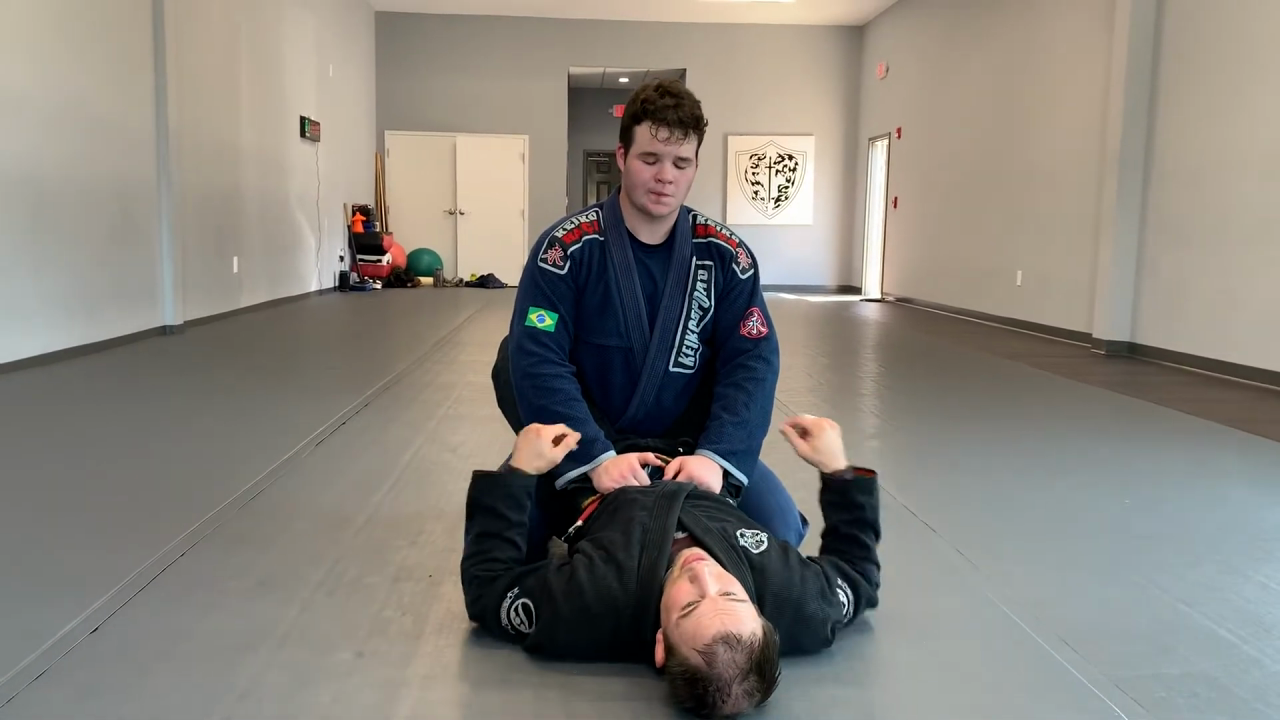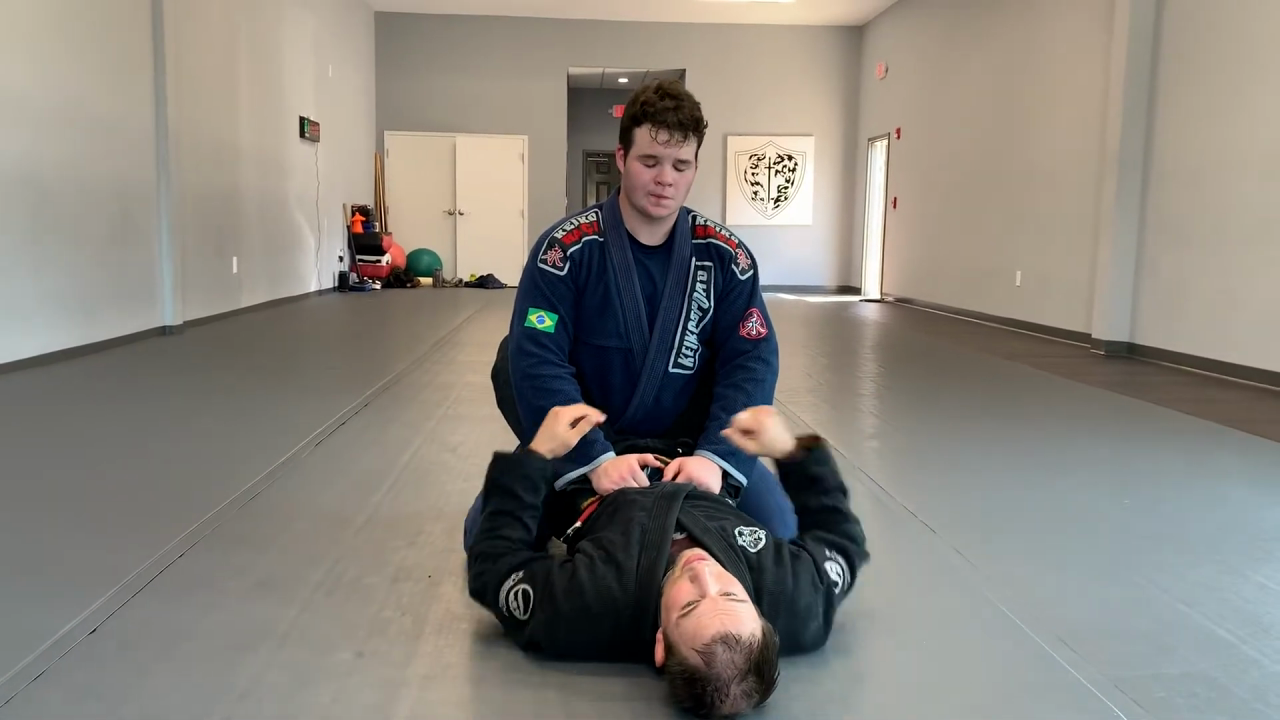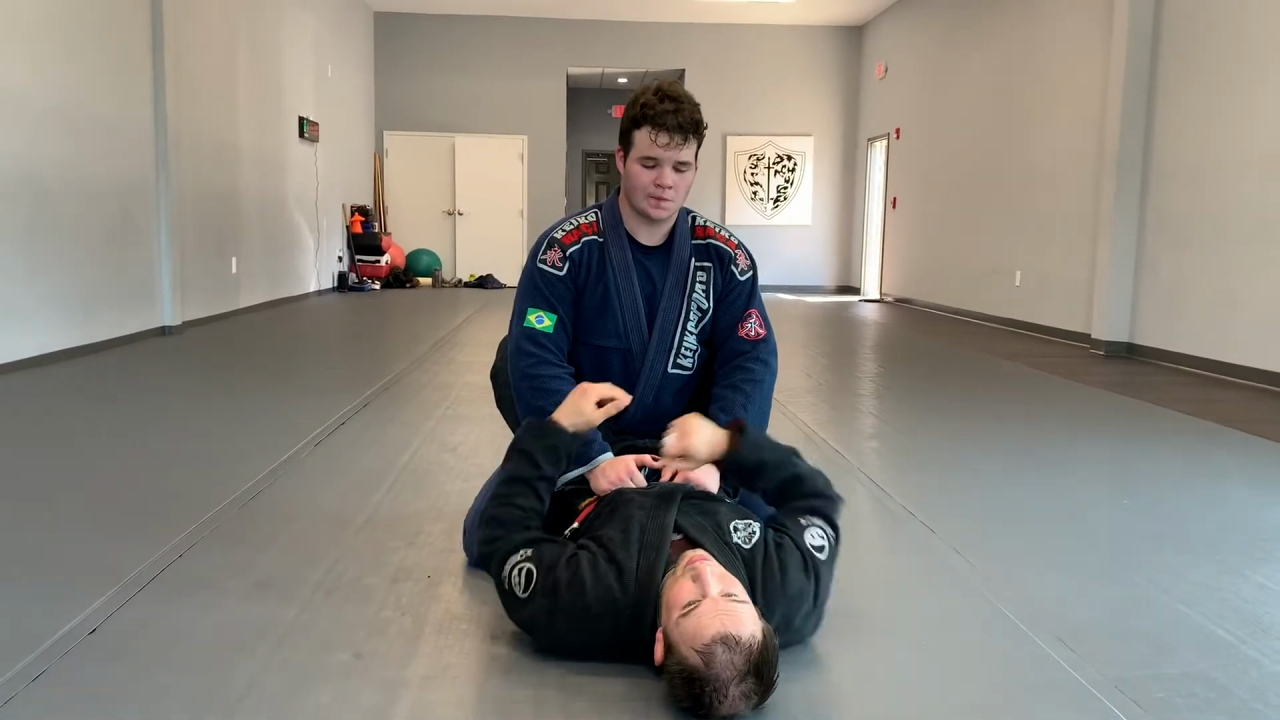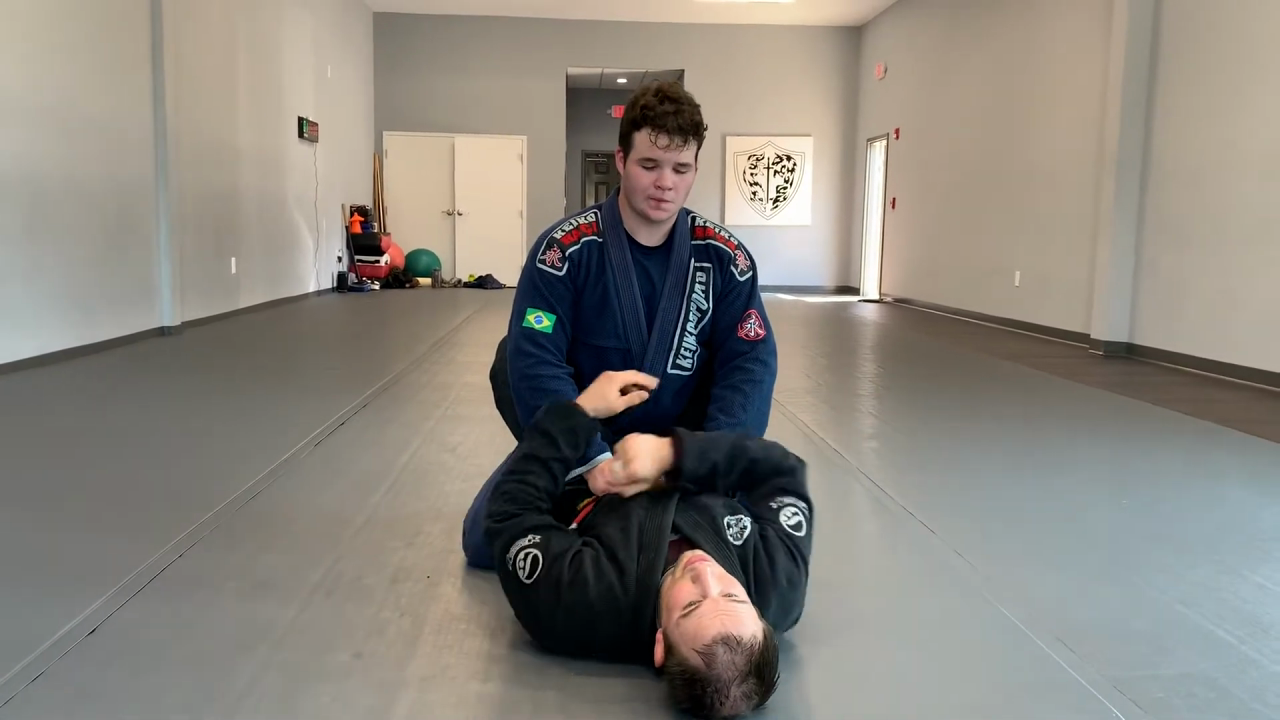
dt=0.1s
person 1, frame 1
left shoulder: (723, 254)
right shoulder: (566, 246)
left elbow: (753, 362)
right elbow: (537, 361)
left wrist: (713, 455)
right wrist: (596, 457)
left hip: (687, 443)
right hip: (586, 441)
left knee: (779, 530)
person 1, frame 2
left shoulder: (725, 255)
right shoulder: (568, 247)
left elbow: (752, 361)
right elbow: (536, 361)
left wrist: (713, 454)
right wrist: (595, 457)
left hip: (686, 444)
right hip: (584, 442)
left knee: (778, 530)
person 1, frame 3
left shoulder: (723, 255)
right shoulder: (567, 248)
left elbow: (751, 362)
right elbow: (534, 362)
right wrist: (593, 459)
right hip: (582, 444)
person 1, frame 4
left shoulder: (723, 256)
right shoulder: (566, 248)
left elbow: (750, 362)
right elbow: (533, 362)
right wrist: (593, 460)
right hip: (581, 443)
right knee: (486, 540)
person 2, frame 1
left shoulder: (588, 613)
right shoulder: (797, 609)
left elbow: (487, 585)
right elbow: (857, 572)
left wrist: (518, 473)
right wrist: (838, 471)
person 2, frame 2
left shoulder: (587, 612)
right shoulder: (791, 606)
left elbow: (494, 567)
right elbow: (840, 541)
left wrist: (535, 456)
right wrist: (790, 451)
person 2, frame 3
left shoulder: (580, 612)
right shoulder: (786, 599)
left elbow: (507, 529)
right elbow: (814, 501)
left wrist: (558, 427)
right wrist: (727, 444)
person 2, frame 4
left shoulder: (581, 610)
right shoulder: (777, 593)
left elbow: (513, 513)
right elbow: (782, 473)
left wrist: (582, 411)
right wrist: (675, 455)
